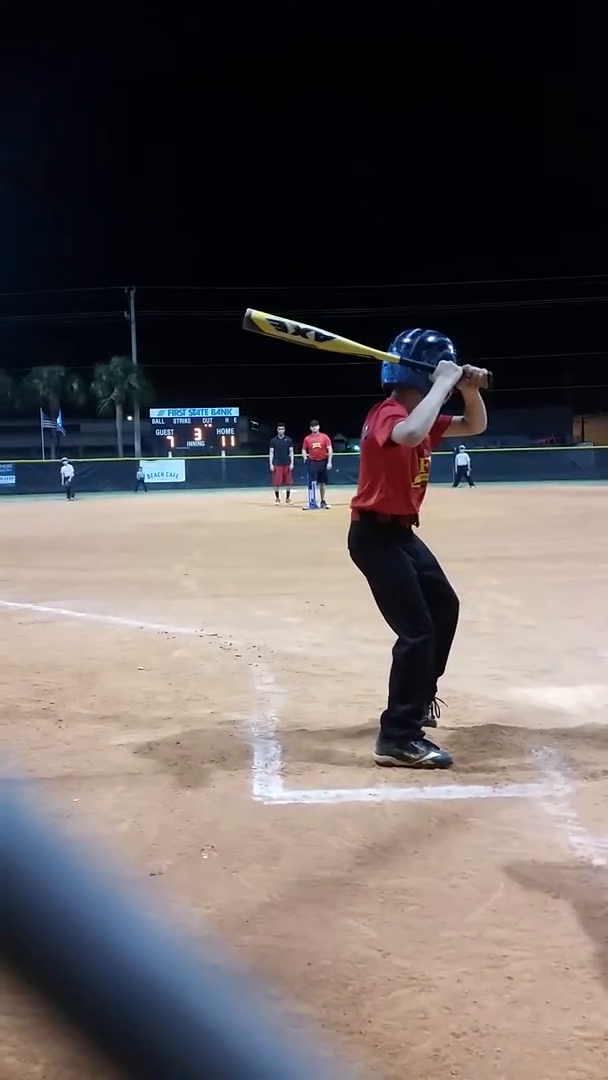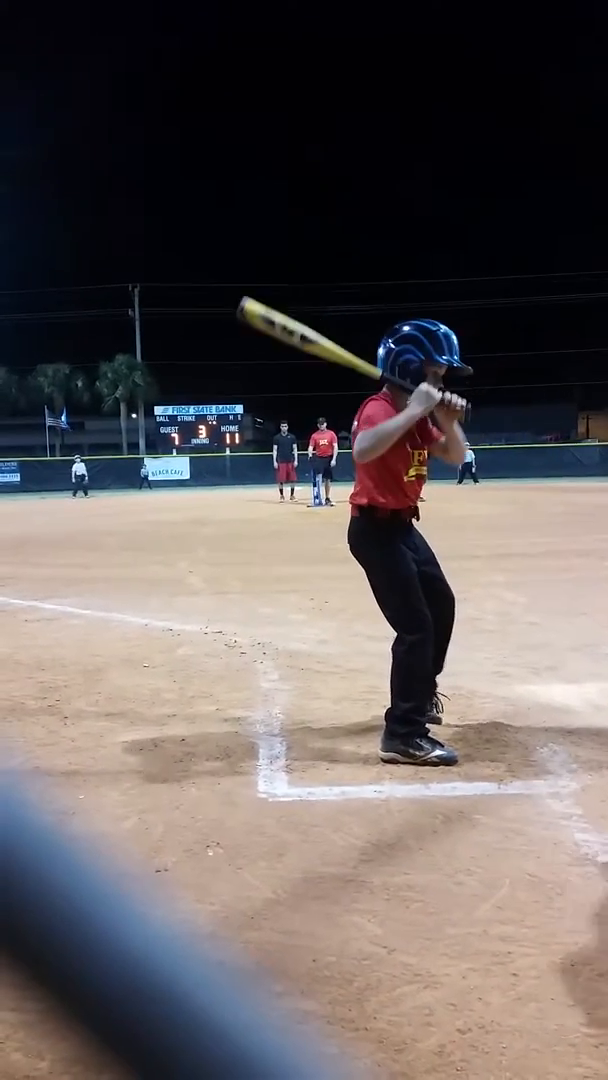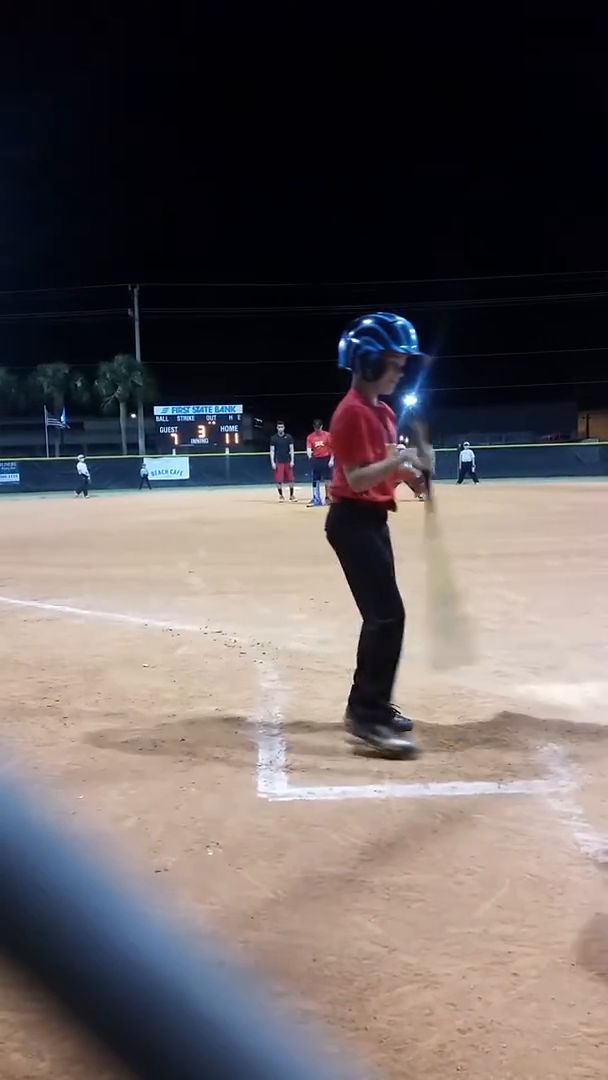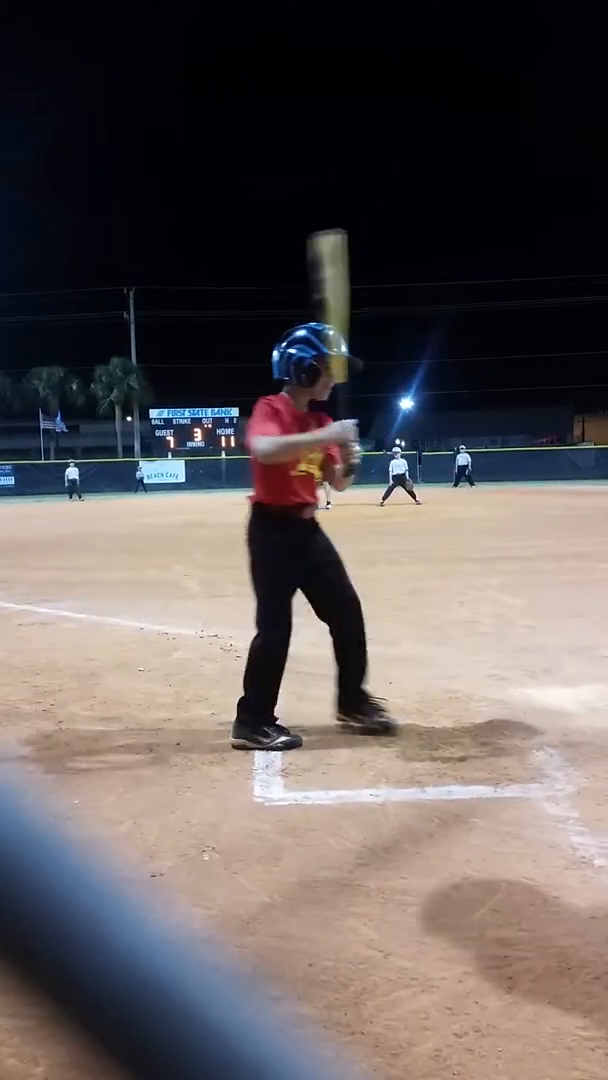
dt=0.5s
person 1, frame 1
left shoulder: (419, 414)
right shoulder: (388, 413)
left elbow: (474, 426)
right elbow: (411, 435)
left wrist: (469, 390)
right wrist: (443, 384)
left hip: (400, 530)
right hip: (375, 534)
left knee: (444, 607)
right knee: (417, 630)
left ankle: (418, 697)
right ankle: (398, 738)
person 1, frame 2
left shoulder: (417, 418)
right shoulder: (377, 410)
left elbow: (456, 457)
right elbow: (362, 452)
left wrist: (448, 419)
right wrist: (414, 410)
left hip: (403, 526)
right hip: (375, 529)
left knee: (442, 605)
right knee: (416, 626)
left ankle: (420, 692)
right ankle: (403, 734)
person 1, frame 3
left shoulder: (383, 411)
right shoulder: (352, 413)
right elbow: (358, 480)
left wrist: (407, 472)
right wrist: (403, 459)
left hip: (374, 520)
right hip: (353, 521)
left knee: (383, 615)
right knee: (386, 614)
left ankle: (368, 703)
right ankle: (369, 716)
person 1, frame 4
left shoulder: (323, 422)
right shoulder: (271, 408)
left elbow: (338, 484)
right elbow: (262, 451)
left wrist: (349, 460)
right wrist: (322, 437)
left hip: (306, 526)
right hip: (272, 528)
left knee: (346, 610)
right knee: (274, 625)
left ankle: (352, 701)
right ankle: (252, 722)
